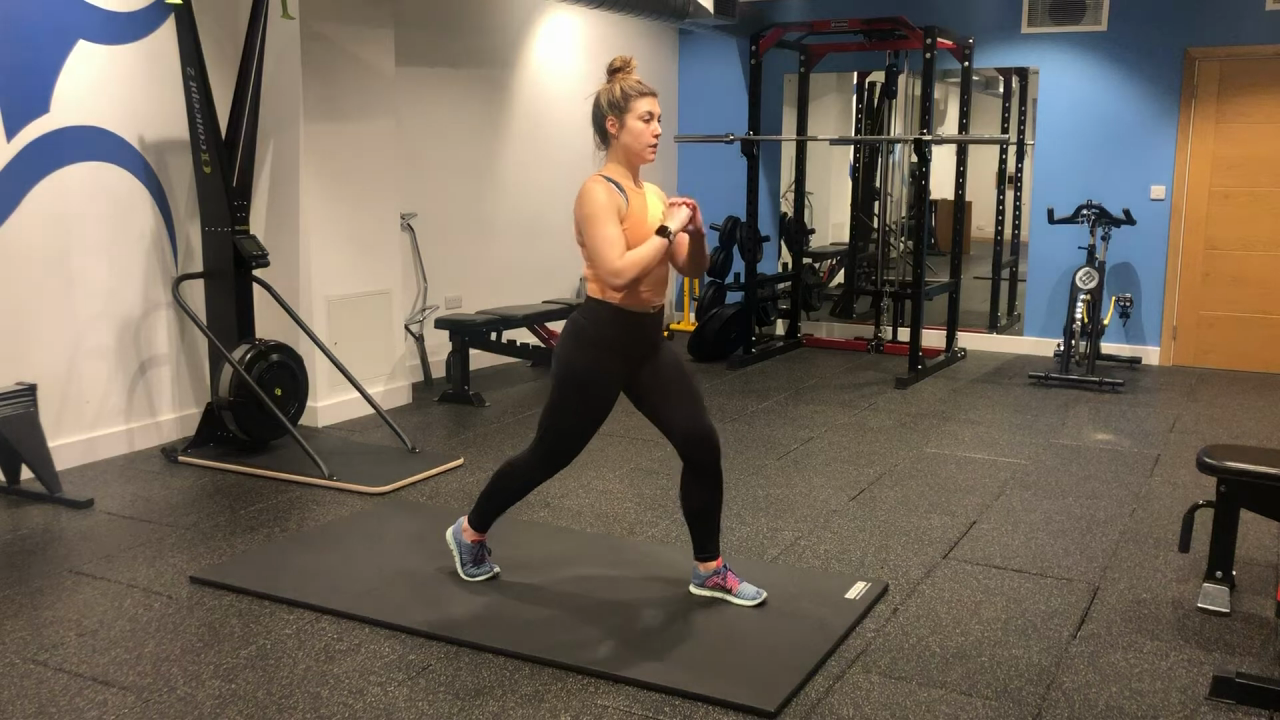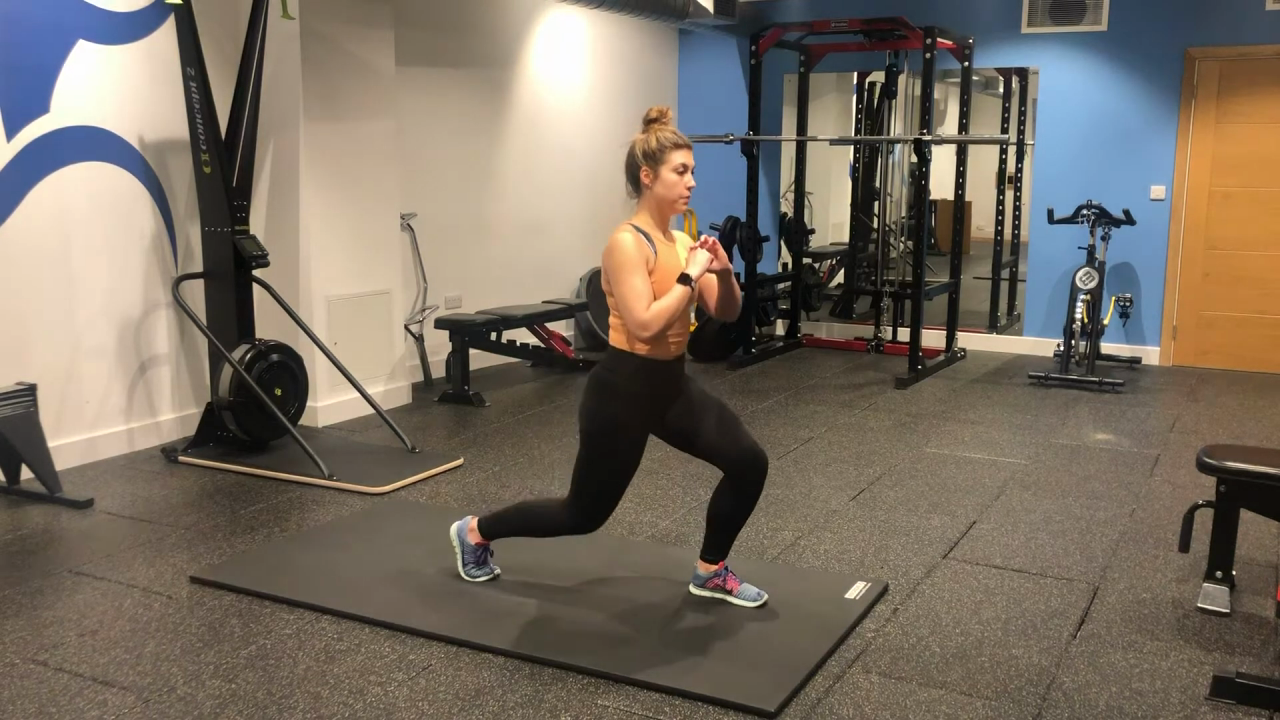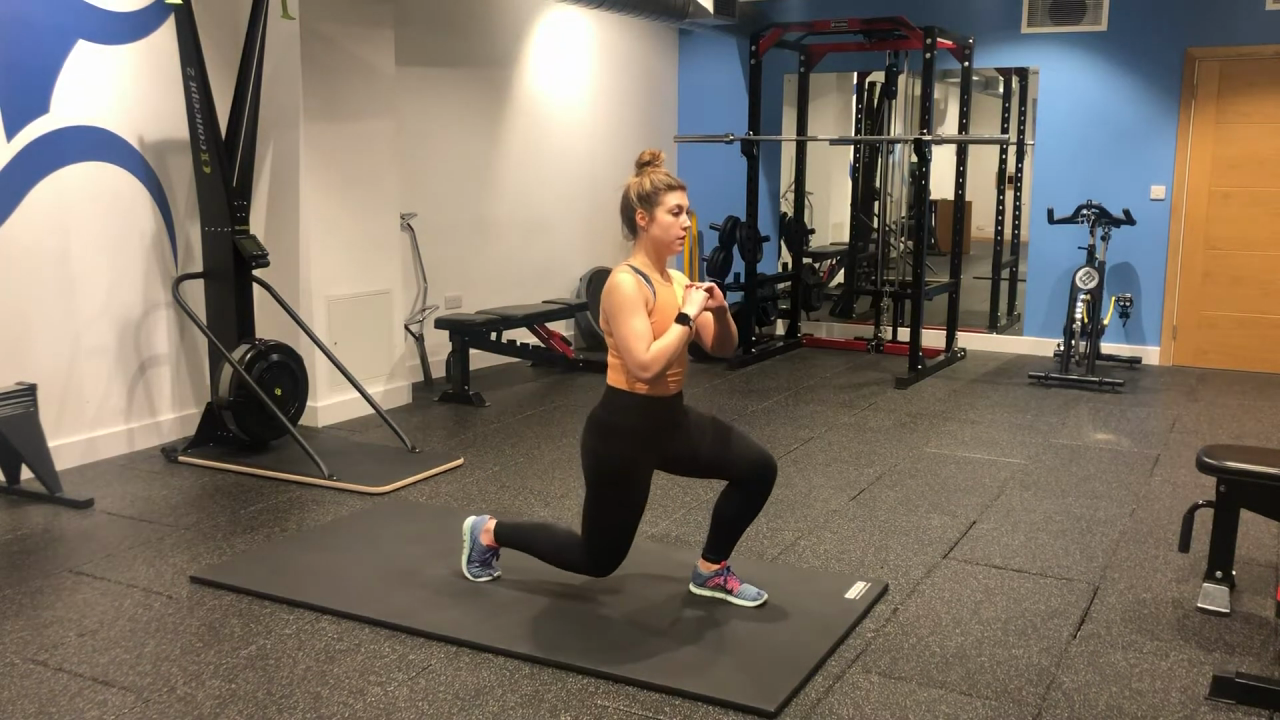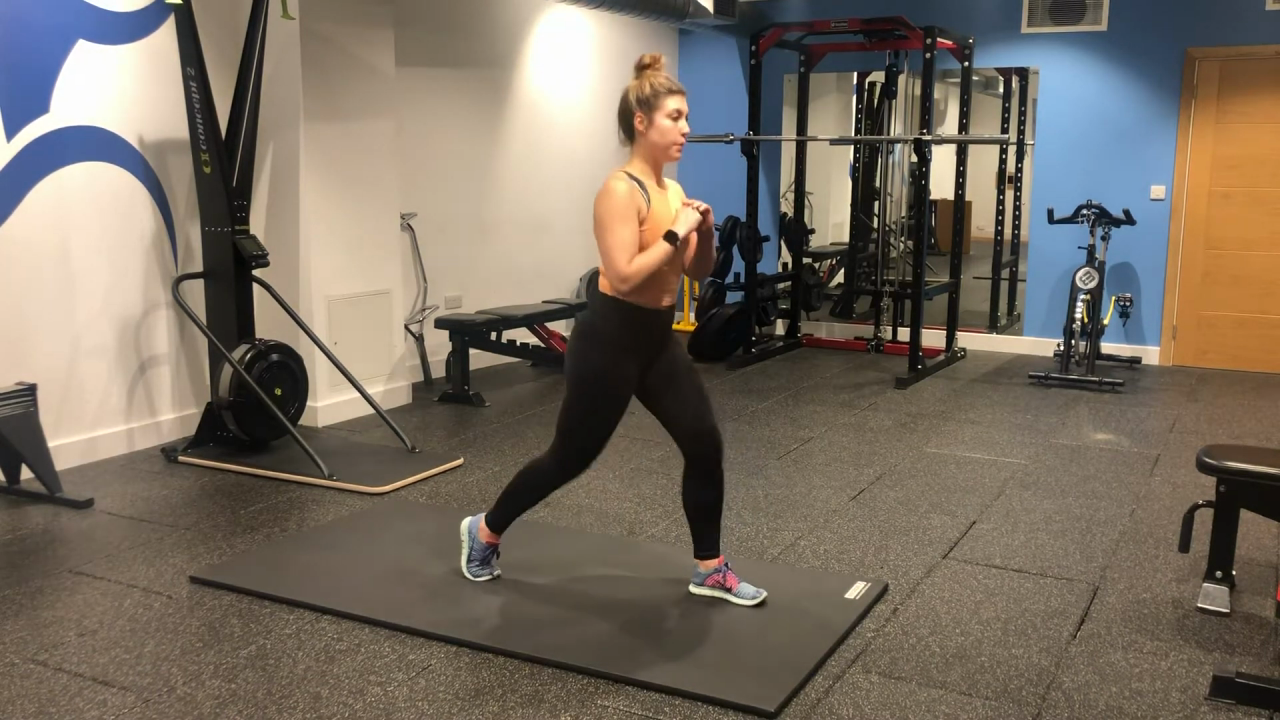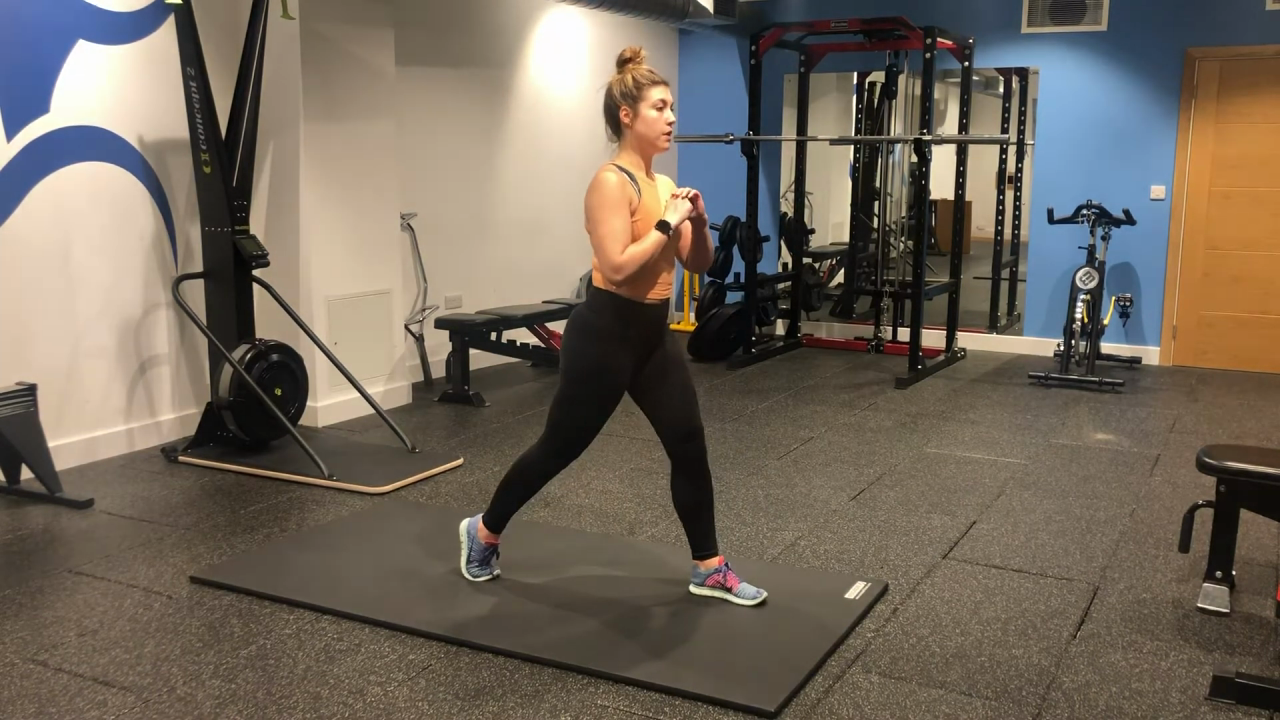
dt=1s
person 1, frame 1
left shoulder: (652, 193)
right shoulder: (599, 192)
left elbow: (691, 268)
right elbow: (618, 272)
left wrist: (694, 232)
right wrist: (667, 229)
left hip: (648, 340)
right hip: (599, 340)
left knee: (702, 446)
right knee: (550, 454)
left ankle: (709, 570)
right ankle: (470, 531)
person 1, frame 2
left shoulder: (681, 241)
right shoulder: (627, 243)
left elbow: (727, 313)
right elbow: (644, 325)
left wrist: (722, 272)
right wrist: (690, 276)
left hip: (671, 384)
right hip: (623, 388)
left knee: (749, 462)
right knee: (585, 513)
left ankle: (710, 572)
right ankle: (475, 532)
person 1, frame 3
left shoulder: (675, 280)
right shoulder: (625, 284)
left elbow: (724, 350)
right elbow: (645, 366)
left wrist: (719, 311)
right wrist: (688, 314)
left hip: (670, 418)
right hip: (623, 427)
left knee: (758, 468)
right knee: (599, 558)
left ankle: (710, 571)
right ankle: (488, 532)
person 1, frame 4
left shoulder: (671, 189)
right shoulder: (620, 190)
left elbow: (698, 272)
right elbow: (624, 276)
left wrist: (705, 232)
right wrist: (676, 232)
left hip: (659, 340)
right hip: (610, 339)
left knee: (705, 445)
right knee: (569, 458)
left ankle: (709, 569)
right ankle: (484, 531)
person 1, frame 5
left shoulder: (663, 183)
right shoulder: (610, 182)
left elbow: (698, 263)
right elbow: (618, 267)
left wrist: (697, 220)
right wrist: (668, 222)
left hip: (653, 333)
right hip: (605, 333)
left knee: (690, 446)
right knee: (559, 448)
left ankle: (709, 568)
right ankle: (483, 532)
